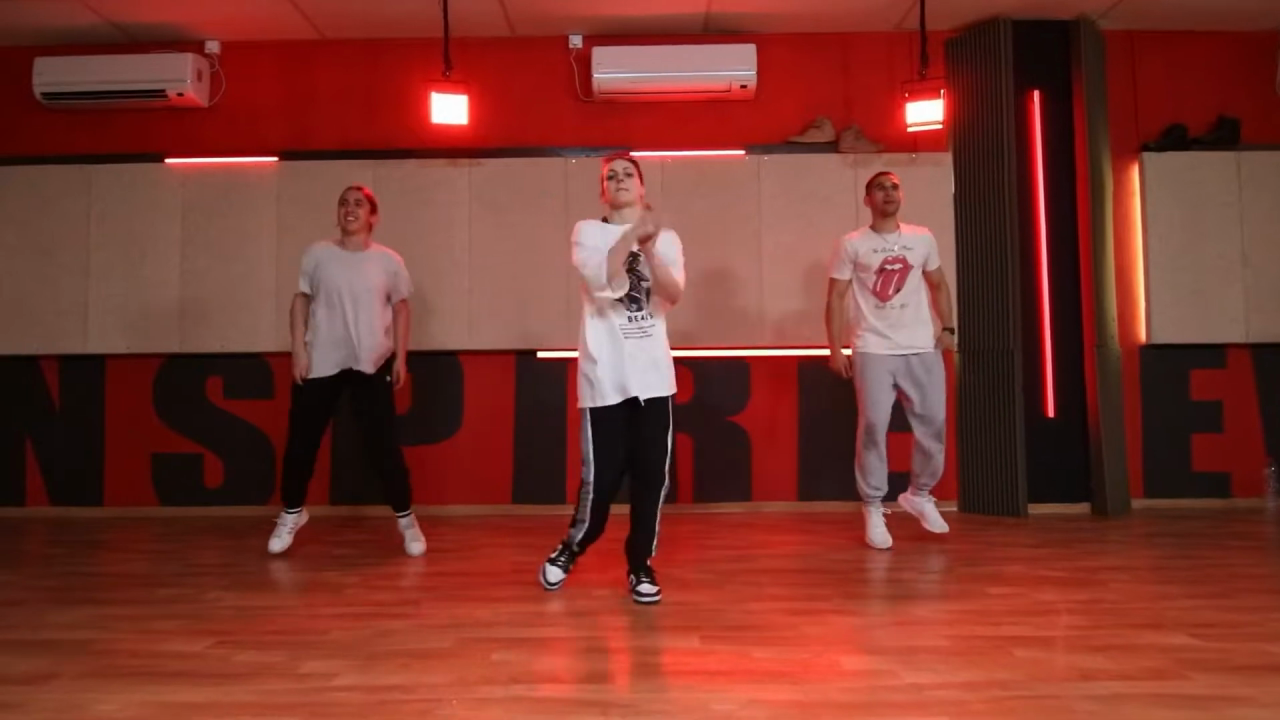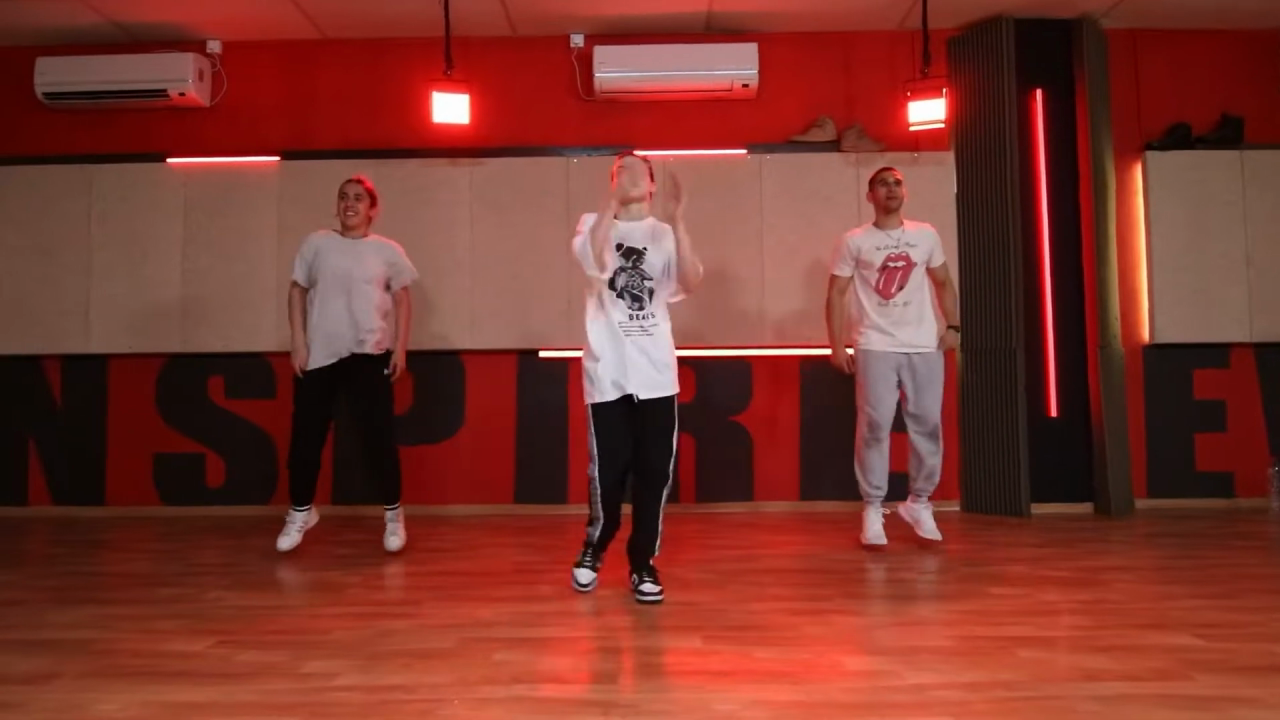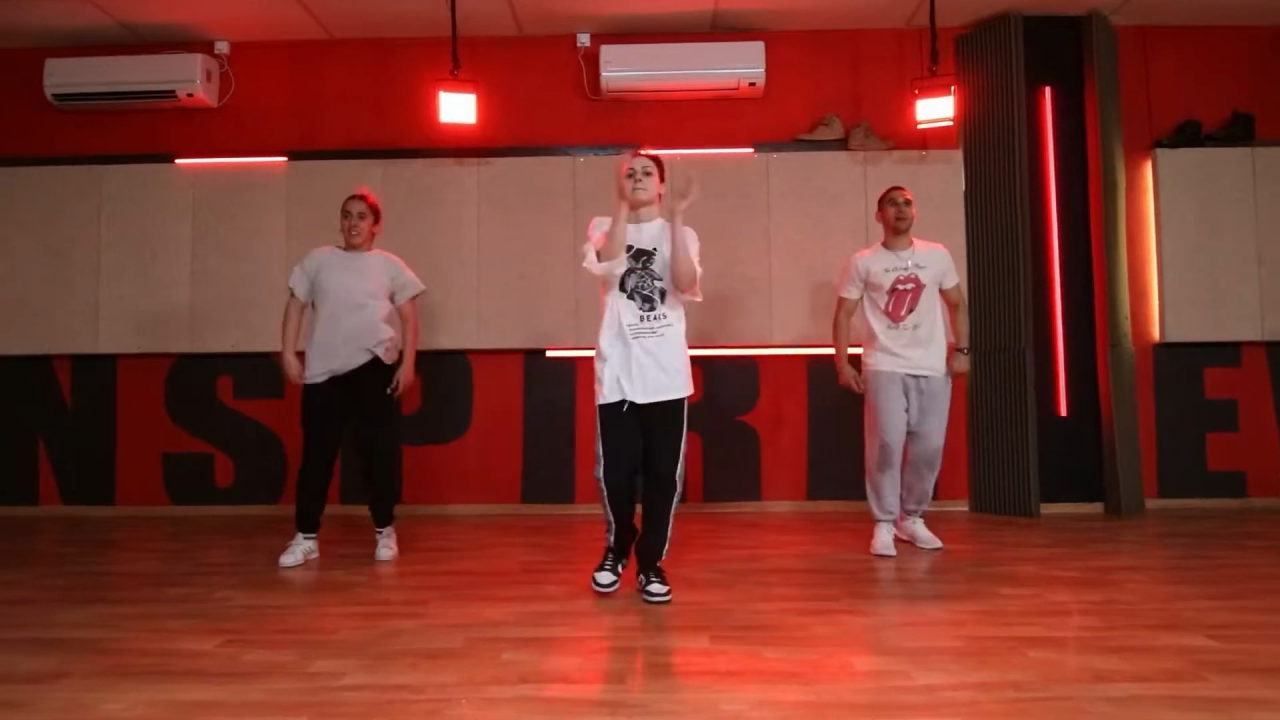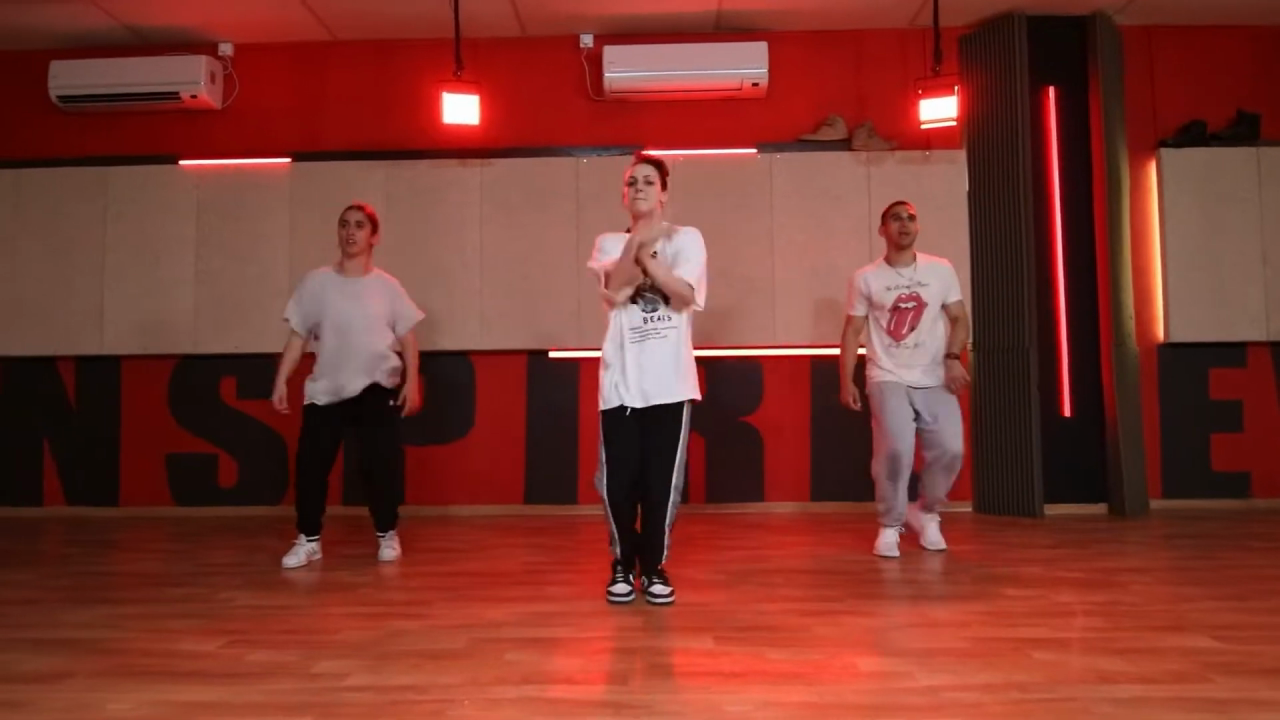
dt=0.1s
person 1, frame 1
left shoulder: (665, 238)
right shoulder: (587, 232)
left elbow: (672, 296)
right elbow: (607, 284)
left wrist: (649, 245)
right wrist: (631, 234)
left hip: (652, 376)
right hip: (603, 376)
left knee: (653, 472)
right knee: (603, 476)
left ankle: (640, 563)
right ankle: (570, 548)
person 1, frame 2
left shoulder: (668, 234)
right shoulder: (592, 223)
left elbow: (687, 283)
right elbow: (596, 261)
left wrist: (676, 221)
right wrist: (613, 200)
left hip: (656, 372)
right hip: (607, 370)
left knee: (655, 470)
right knee: (609, 469)
left ankle: (642, 563)
right ankle: (595, 546)
person 1, frame 3
left shoulder: (680, 233)
right shoulder: (603, 227)
left elbow: (687, 286)
right elbow: (606, 264)
left wrist: (677, 219)
right wrist: (623, 206)
left hip: (667, 374)
right hip: (617, 372)
left knee: (664, 474)
right knee: (615, 471)
left ankle: (650, 564)
right ankle: (616, 552)
person 1, frame 4
left shoulder: (685, 237)
right shoulder: (608, 244)
left elbow: (686, 296)
right elbow: (612, 288)
left wrist: (649, 255)
right wrist: (637, 243)
left hip: (668, 380)
right hip: (620, 381)
left knee: (662, 479)
right knee: (618, 479)
left ankle: (653, 567)
right ankle: (625, 562)
person 2, frame 1
left shoulder: (389, 261)
right shoulder: (318, 254)
left elbow: (401, 309)
right elbow: (301, 302)
left wrist: (400, 358)
right wrist: (299, 350)
left hip: (371, 367)
right hip: (319, 368)
left knee: (384, 446)
right knee: (301, 443)
left ankle: (406, 517)
right ankle: (292, 512)
person 2, frame 2
left shoulder: (388, 250)
right shoulder: (316, 243)
left elbow: (402, 301)
right elbow: (297, 291)
left wrist: (400, 348)
right wrist: (298, 341)
left hip: (368, 355)
right hip: (319, 356)
left knee: (378, 434)
right knee: (306, 436)
left ankle: (392, 512)
right ankle: (301, 511)
person 2, frame 3
left shoulder: (390, 265)
right shoulder: (318, 260)
left elbow: (408, 315)
right elbow: (295, 305)
left wrist: (408, 361)
right wrist: (289, 353)
left hip: (374, 368)
right hip: (323, 370)
left knee: (380, 453)
right knee: (317, 456)
left ankle: (385, 531)
right ankle: (306, 537)
person 2, frame 4
left shoulder: (388, 286)
right shoulder: (315, 283)
left elbow: (406, 338)
right elbow: (298, 337)
left wrist: (412, 382)
right wrist: (281, 383)
left hip: (376, 389)
right hip: (326, 391)
left knee: (381, 465)
right knee: (310, 466)
left ankle: (387, 535)
right ankle: (309, 539)
person 3, frame 1
left shoulder: (922, 238)
right shoulder: (851, 245)
left elbow: (938, 285)
right elbow: (835, 298)
left wrist: (947, 329)
right wrist: (835, 348)
left hip: (921, 349)
right hip: (872, 351)
left knee: (933, 421)
right knee: (873, 425)
left ankle: (920, 494)
right ankle: (873, 507)
person 3, frame 2
left shoulder: (925, 235)
right shoulder: (854, 242)
left elbow: (944, 284)
right elbow: (835, 295)
left wrist: (952, 327)
right wrist: (836, 344)
left hip: (924, 347)
right hip: (875, 347)
left knee: (928, 424)
right knee: (876, 423)
left ankle: (918, 503)
right ankle: (872, 508)
person 3, frame 3
left shoulder: (937, 255)
right shoulder: (862, 262)
left elbow: (958, 305)
right elbow: (843, 315)
left wrist: (961, 350)
right wrist: (843, 364)
left hip: (933, 368)
right hip: (883, 367)
left knee: (929, 446)
right knee: (887, 443)
left ankle: (911, 519)
right ankle: (883, 524)
person 3, frame 4
left shoulder: (941, 270)
right shoulder: (864, 279)
left elbow: (960, 320)
right elbow: (851, 334)
left wrist: (952, 358)
right wrist: (846, 382)
left hip: (934, 378)
right hip: (887, 379)
left knee: (950, 449)
right knee: (896, 452)
left ankle: (923, 511)
right ankle: (889, 527)
